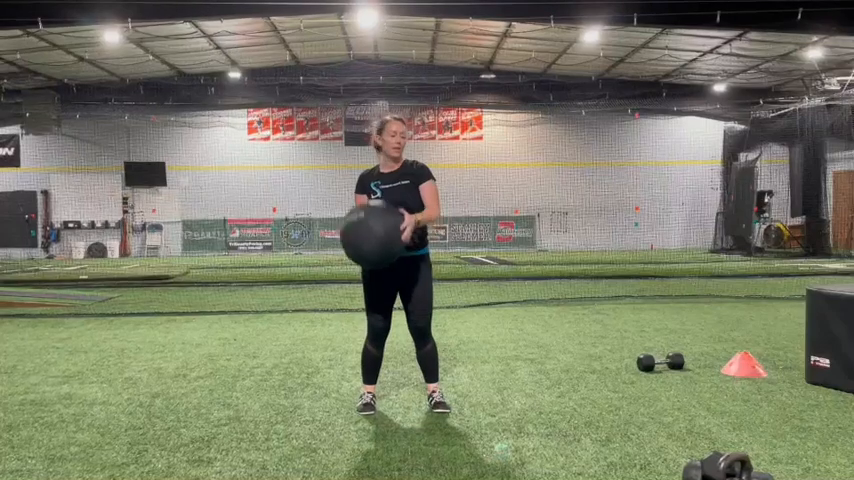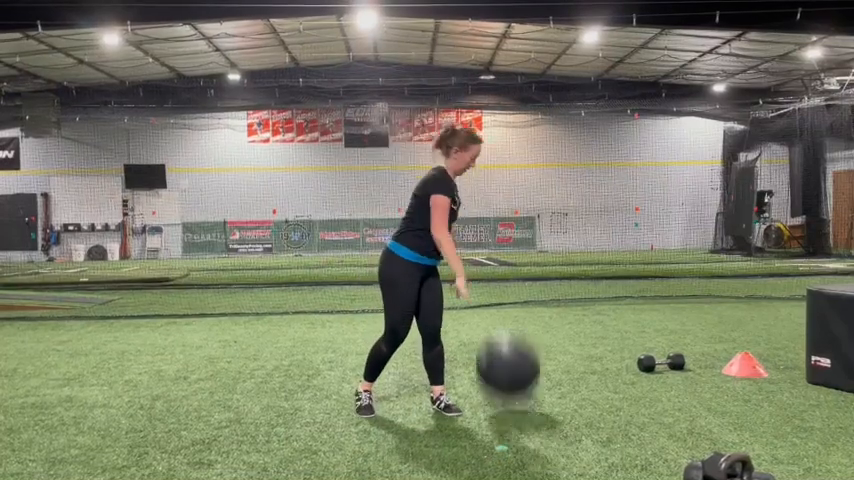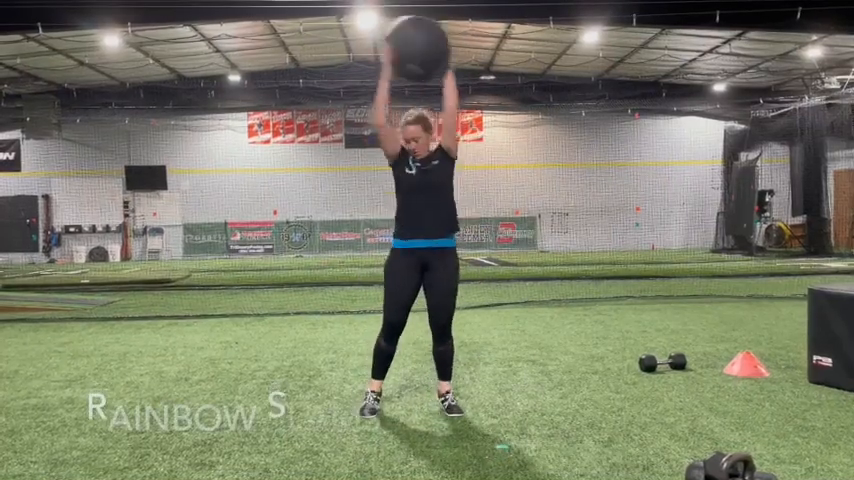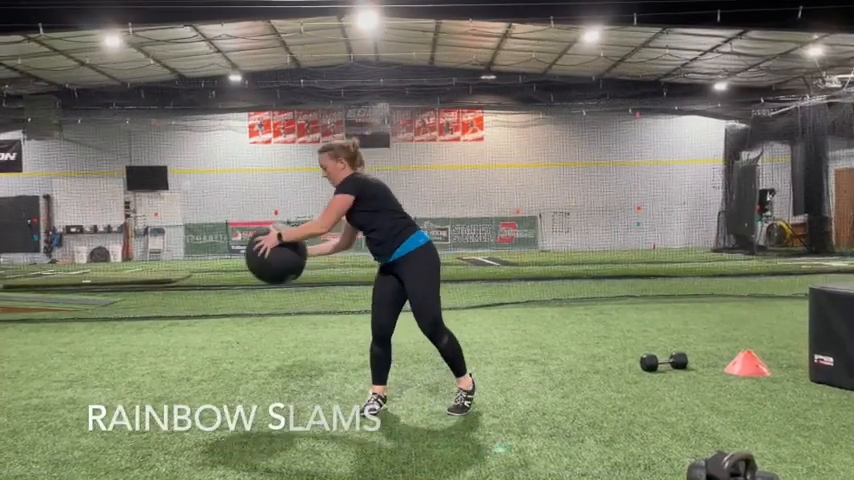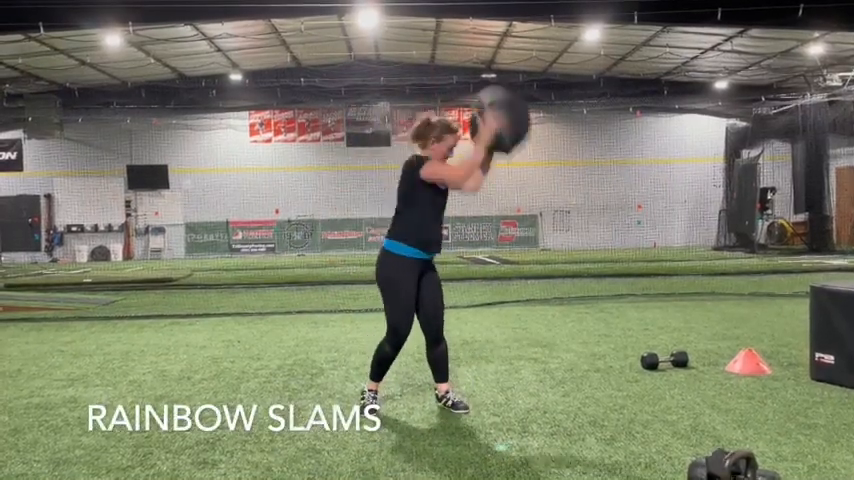
dt=1s
person 1, frame 1
left shoulder: (417, 171)
right shoulder: (366, 179)
left elbow: (434, 211)
left wrist: (415, 219)
left hip: (416, 262)
right hip: (379, 264)
left knee: (421, 328)
right knee: (377, 329)
left ankle: (434, 391)
right ankle: (368, 392)
person 1, frame 2
left shoulder: (445, 183)
right shoulder: (440, 182)
right elbow: (439, 232)
left wrist: (458, 270)
right wrist: (460, 274)
left hip: (425, 268)
right hip: (400, 265)
left knee: (432, 332)
right knee: (396, 333)
left ankle: (438, 395)
right ankle: (364, 390)
person 1, frame 3
left shoulder: (443, 158)
right shoulder: (398, 159)
left elbow: (450, 115)
right elbow: (380, 121)
left wrist: (447, 73)
right wrist: (386, 71)
left hip: (442, 254)
right hip: (405, 254)
left knee: (442, 327)
right knee: (392, 325)
left ankle: (445, 391)
right ankle: (374, 391)
person 1, frame 4
left shoulder: (353, 185)
right shoulder: (356, 194)
left elbow: (321, 226)
right elbow: (343, 242)
left wrist: (280, 236)
left hip: (416, 258)
right hip: (391, 265)
left knee: (432, 326)
right knee: (380, 331)
left ankle: (465, 384)
right ankle: (378, 394)
person 1, frame 5
left shoulder: (438, 178)
right shoulder: (415, 165)
left elbow: (472, 178)
right elbow: (462, 178)
left wrist: (485, 143)
right wrist: (486, 136)
left hip: (423, 265)
right hip: (398, 262)
left knee: (435, 330)
right knee: (398, 332)
left ankle: (443, 392)
right ankle: (370, 392)
